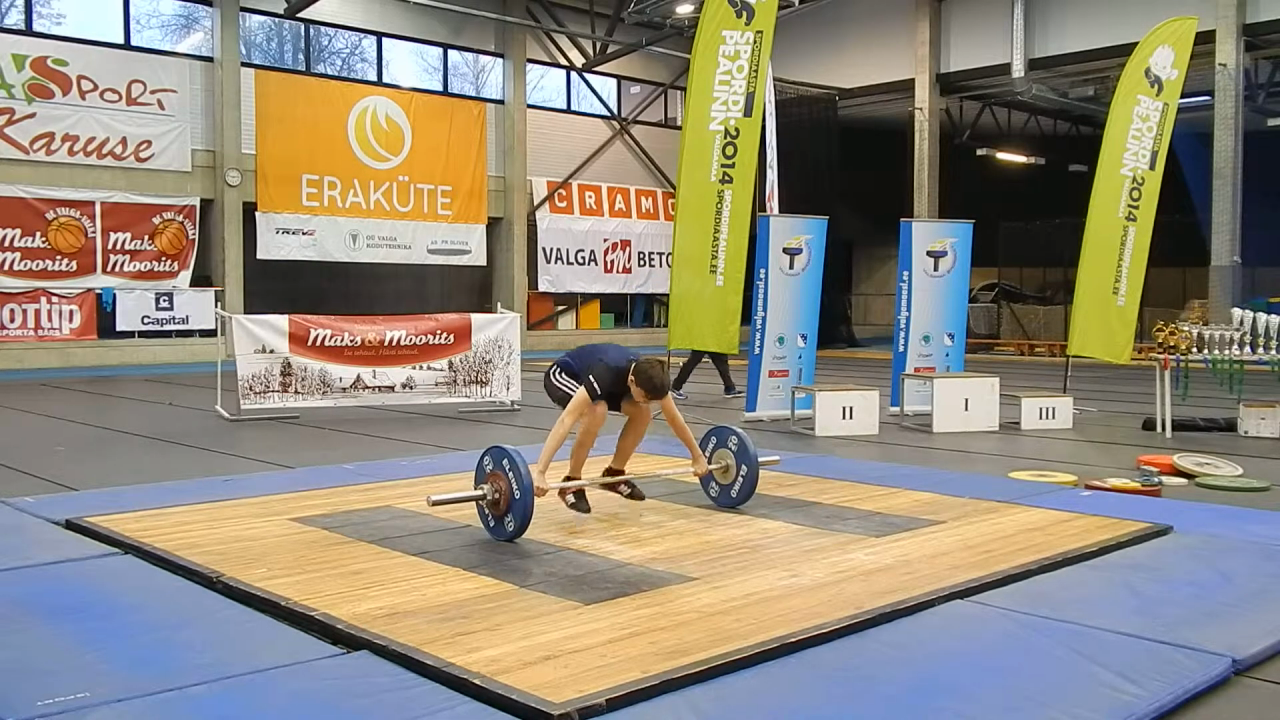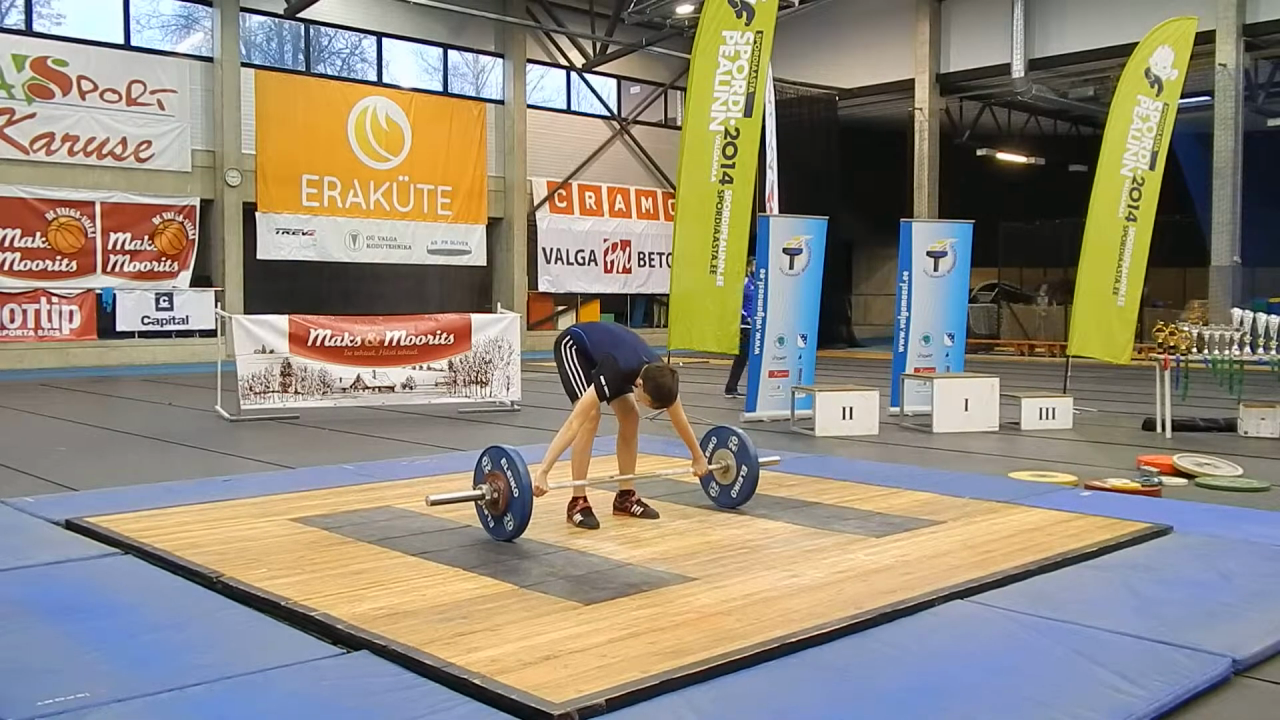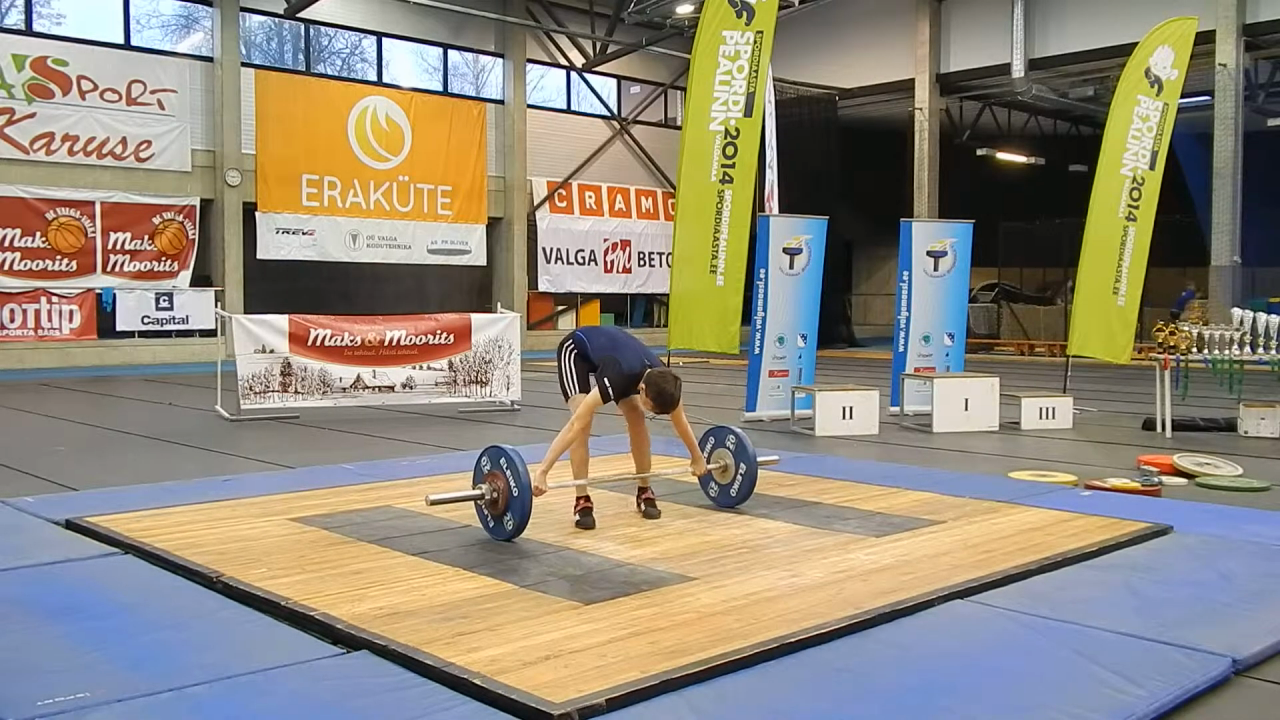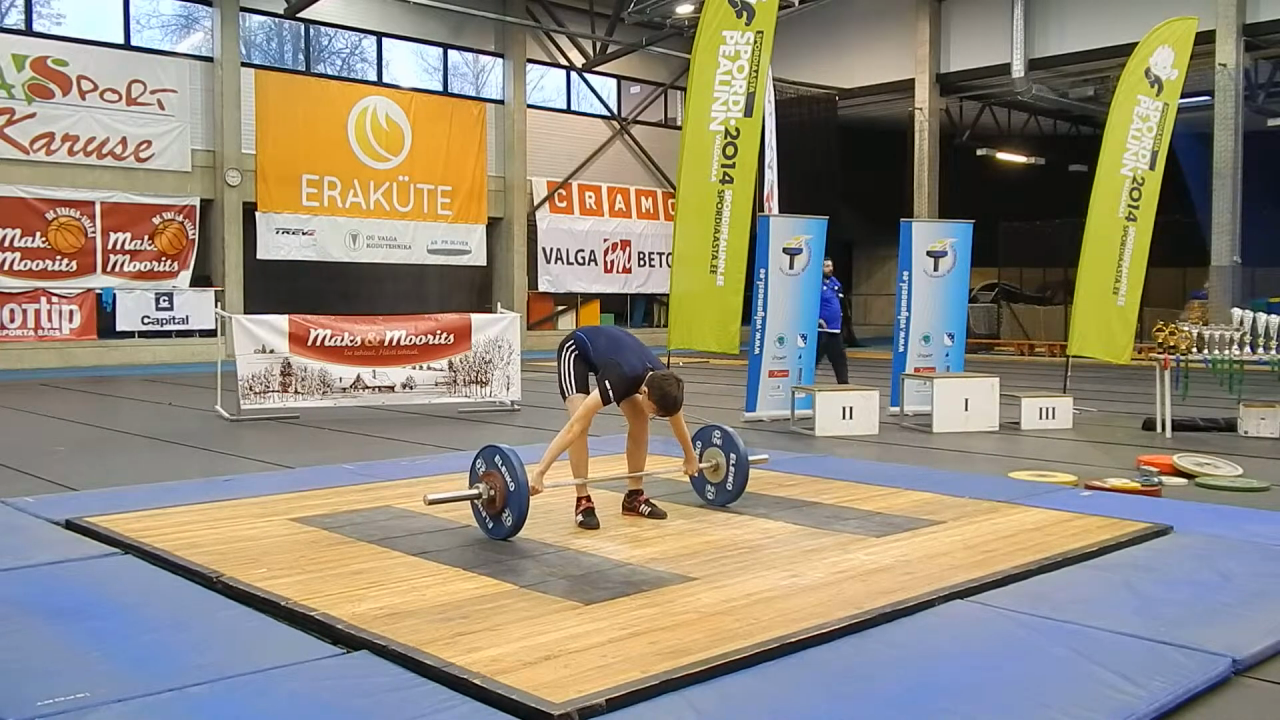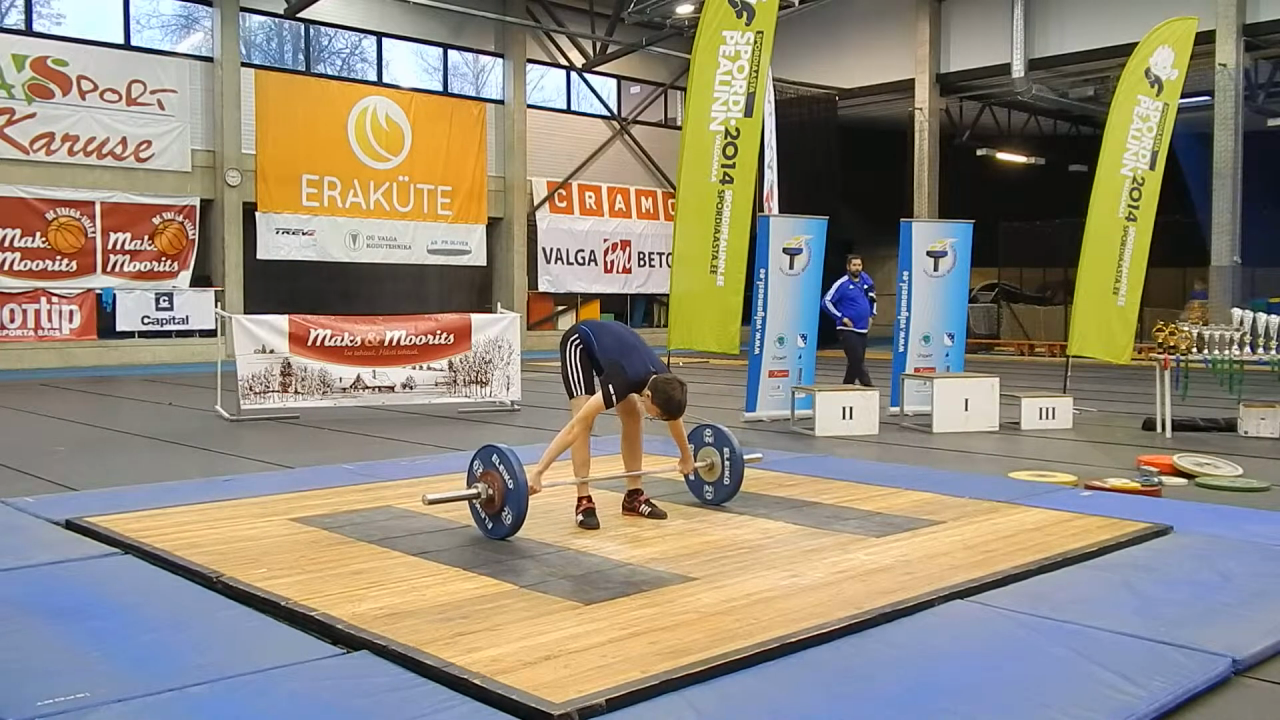
dt=0.4s
person 1, frame 1
left shoulder: (649, 374)
right shoulder: (604, 376)
left elbow: (673, 417)
right elbow: (566, 421)
left wrist: (697, 456)
right wrist: (539, 472)
right hip: (561, 375)
left knee: (643, 411)
right knee: (596, 412)
left ankle: (615, 473)
right ankle: (572, 483)
person 1, frame 2
left shoulder: (659, 375)
right shoulder: (615, 372)
left elbow: (679, 418)
right elbow: (574, 423)
left wrist: (698, 457)
right wrist: (542, 472)
left hip: (602, 344)
right hip: (573, 345)
left knee: (630, 418)
right knee: (590, 417)
left ankle: (625, 496)
right ankle: (578, 502)
person 1, frame 3
left shoulder: (662, 381)
right shoulder: (618, 377)
left elbow: (680, 421)
right elbow: (575, 424)
left wrist: (697, 457)
right wrist: (542, 471)
left hip: (608, 345)
right hip: (576, 349)
left knee: (637, 418)
right knee: (583, 421)
left ankle: (645, 491)
right ankle: (582, 500)
person 1, frame 4
left shoulder: (663, 382)
right shoulder: (620, 379)
left elbow: (678, 421)
right elbow: (573, 427)
left wrist: (691, 457)
right wrist: (539, 472)
left hip: (607, 346)
right hip: (576, 349)
left knee: (640, 420)
right knee: (582, 421)
left ankle: (634, 496)
right ankle: (583, 501)
person 1, frame 5
left shoulder: (664, 383)
right shoulder: (623, 381)
left elbow: (675, 420)
right elbow: (575, 427)
left wrist: (687, 457)
right wrist: (538, 472)
left hip: (610, 338)
right hip: (579, 341)
left knee: (633, 417)
right knee: (585, 421)
left ankle: (634, 496)
right ankle: (584, 502)
